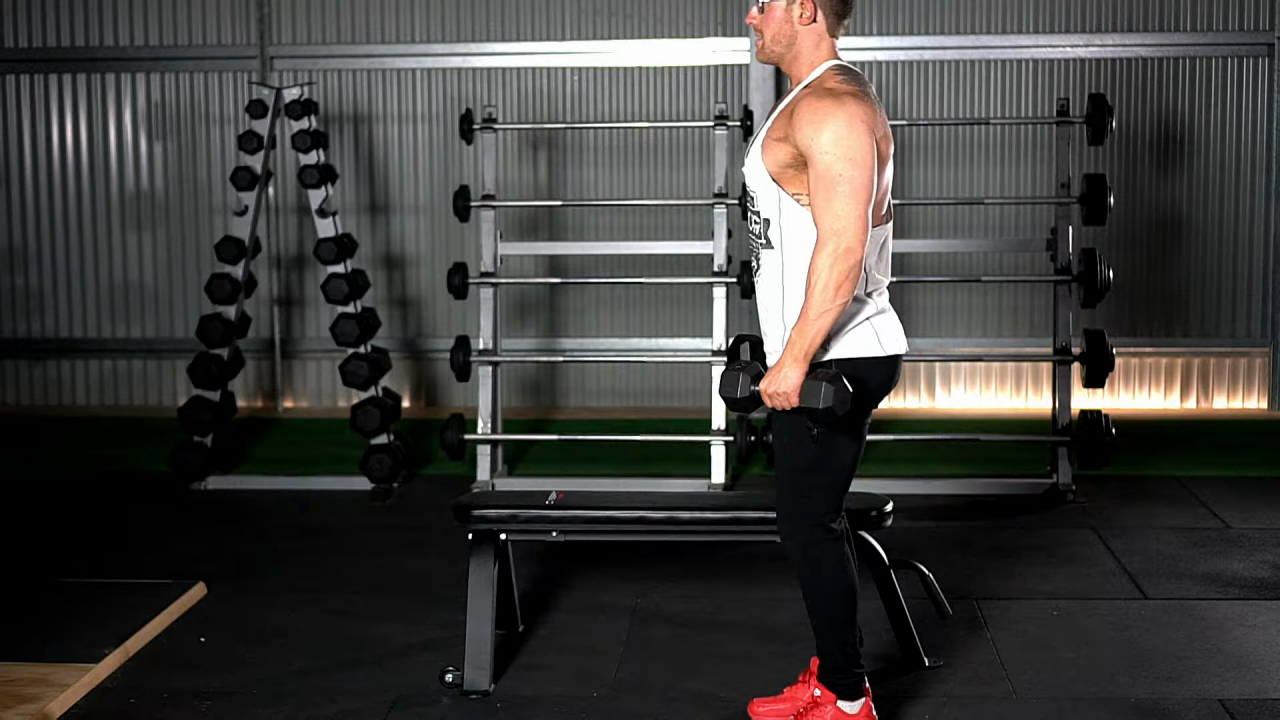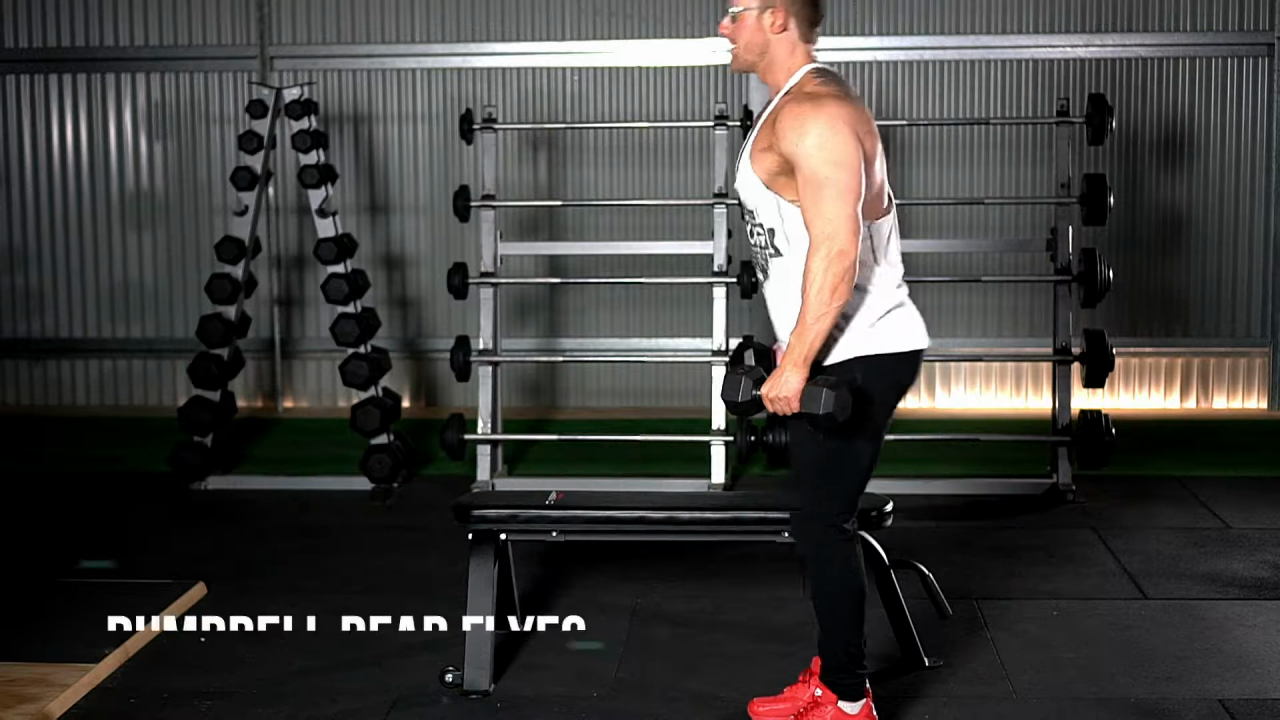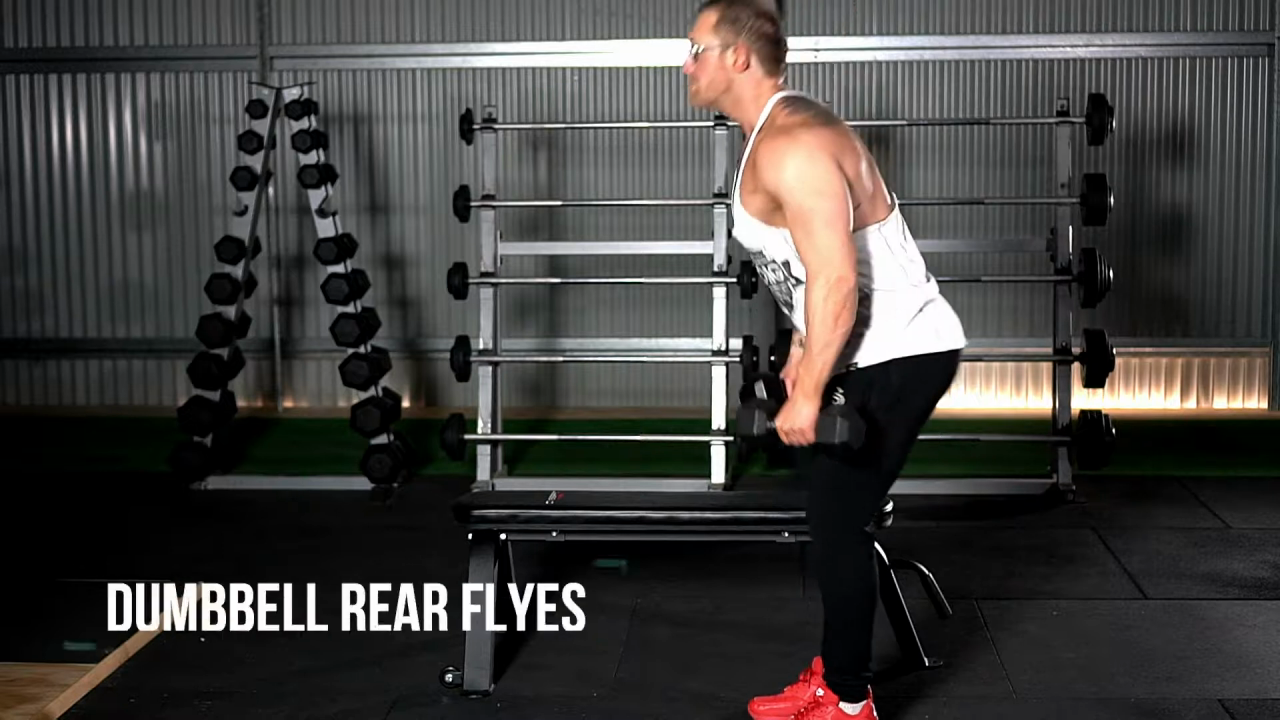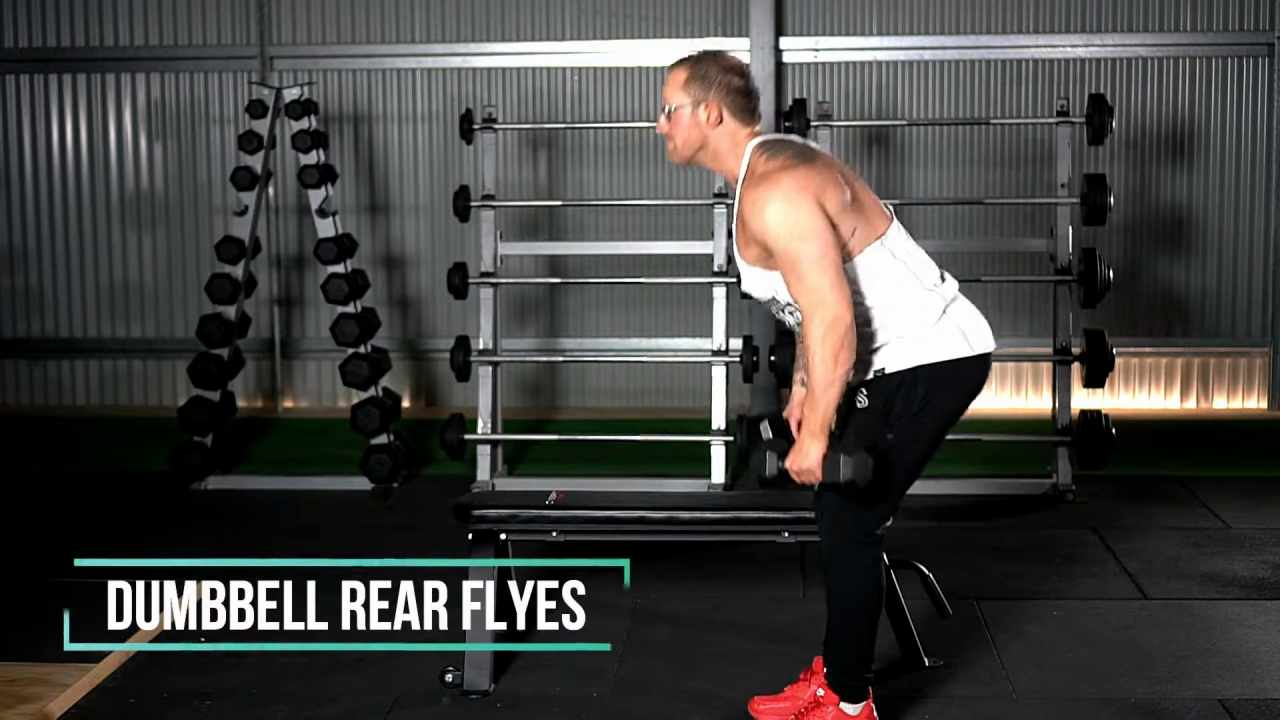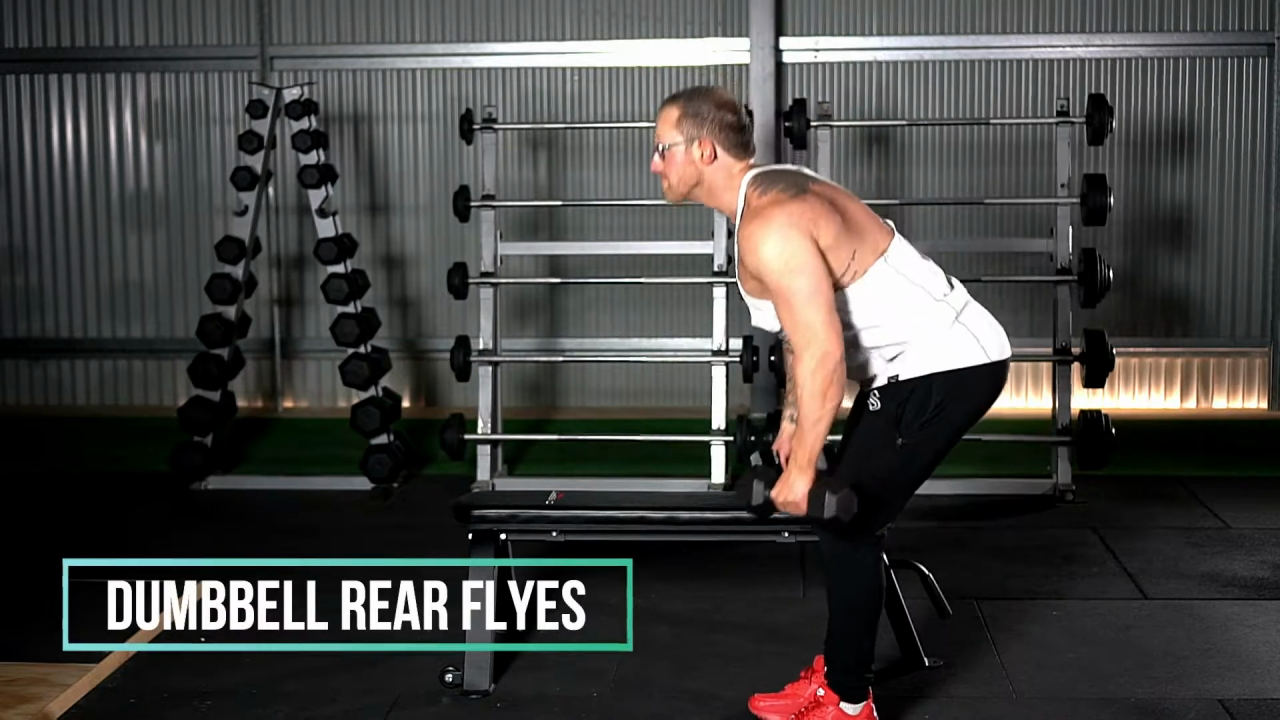
dt=0.3s
person 1, frame 1
left shoulder: (831, 108)
right shoulder: (818, 101)
left elbow: (843, 249)
left wrist: (794, 360)
left hip: (833, 359)
right hip: (824, 355)
left knee: (808, 525)
right knee: (811, 521)
person 1, frame 2
left shoulder: (813, 112)
right shoulder: (804, 104)
left elbow: (838, 252)
left wrist: (795, 364)
right wrist: (797, 354)
left hip: (854, 357)
right hip: (844, 351)
left knee: (821, 523)
right knee: (822, 519)
person 1, frame 3
left shoulder: (789, 144)
right shoulder: (783, 131)
left elbow: (835, 278)
left wrist: (807, 395)
right wrist: (801, 354)
left hip: (900, 354)
right hip: (891, 348)
left knee: (839, 522)
right knee: (834, 516)
person 1, frame 4
left shoulder: (773, 190)
right shoulder: (773, 169)
left elbow: (833, 318)
left wrist: (813, 436)
right wrist: (803, 389)
left hip: (928, 360)
right hip: (915, 353)
left knee: (848, 523)
right knee: (842, 515)
person 1, frame 5
left shoulder: (769, 225)
right shoulder: (772, 197)
left elbow: (822, 355)
right elbow: (809, 334)
left wrist: (802, 468)
right wrist: (792, 422)
left hip: (947, 367)
right hip: (937, 356)
left knee: (848, 520)
right knee: (847, 513)
